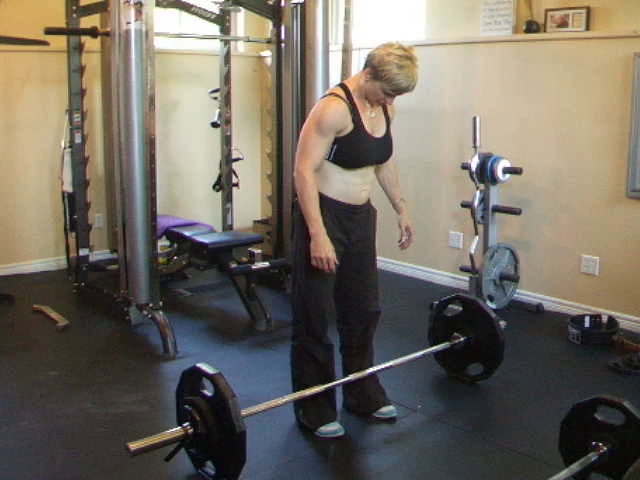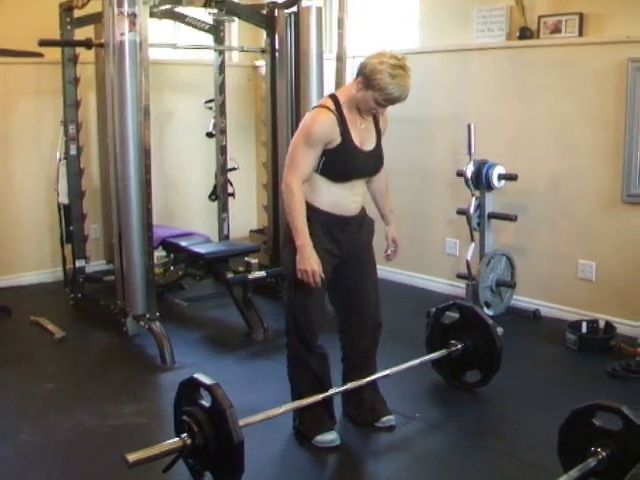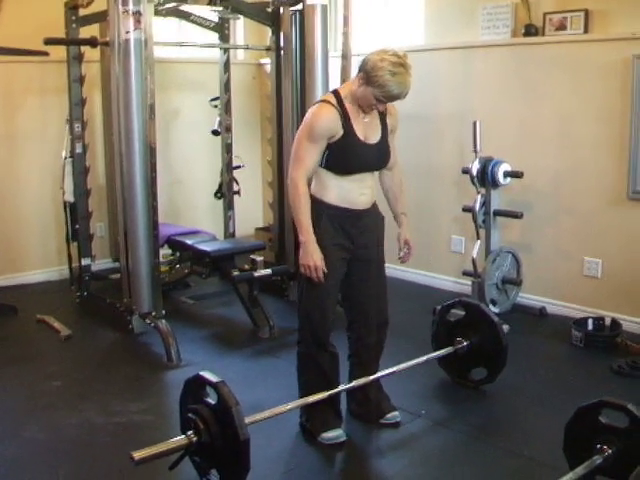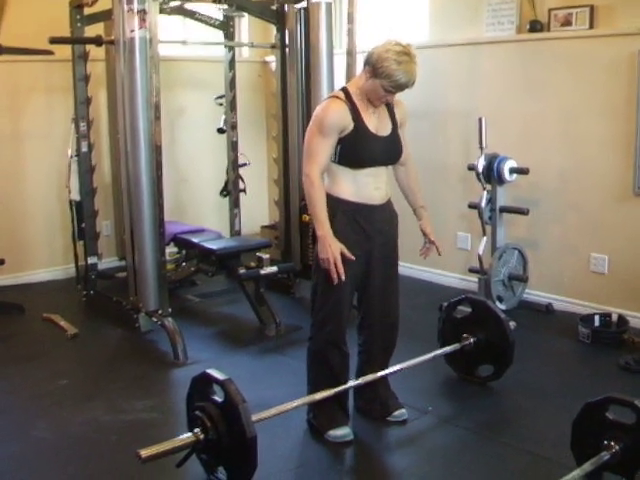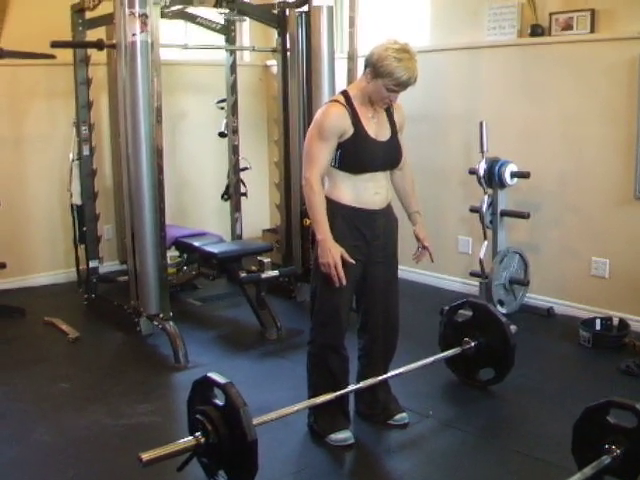
dt=1s
person 1, frame 1
left shoulder: (385, 107)
right shoulder: (334, 108)
right elbow: (303, 172)
left wrist: (401, 209)
right wrist: (318, 235)
left hip: (360, 218)
right hip: (324, 216)
left knee: (364, 310)
right knee: (315, 316)
left ankle: (363, 394)
right ankle: (314, 408)
person 1, frame 2
left shoulder: (377, 119)
right shoulder: (323, 120)
right elbow: (292, 183)
left wrist: (389, 221)
right wrist: (304, 247)
left hip: (357, 229)
right hip: (317, 229)
left knee: (365, 320)
right knee: (307, 326)
left ankle: (364, 404)
right ankle: (313, 417)
person 1, frame 3
left shoulder: (387, 115)
right shoulder: (325, 115)
right elbow: (297, 178)
left wrist: (402, 222)
right wrist: (307, 241)
left hip: (368, 224)
right hip: (327, 224)
left knee: (372, 317)
right knee: (319, 323)
left ankle: (367, 399)
right ankle: (319, 414)
person 1, frame 4
left shoulder: (395, 110)
right shoulder: (335, 110)
left elbow: (403, 165)
right elbow: (312, 174)
left wrist: (422, 216)
right wrist: (324, 235)
left hip: (382, 220)
right hip: (342, 221)
left knee: (384, 315)
right knee: (332, 320)
left ankle: (374, 395)
right ankle: (326, 410)
person 1, frame 5
left shoulder: (394, 113)
right shoulder: (335, 114)
right elbow: (312, 178)
left wrist: (416, 220)
right wrist: (324, 239)
left hip: (382, 224)
right hip: (342, 225)
left knee: (384, 318)
right knee: (331, 324)
left ankle: (375, 398)
right ankle: (327, 414)
